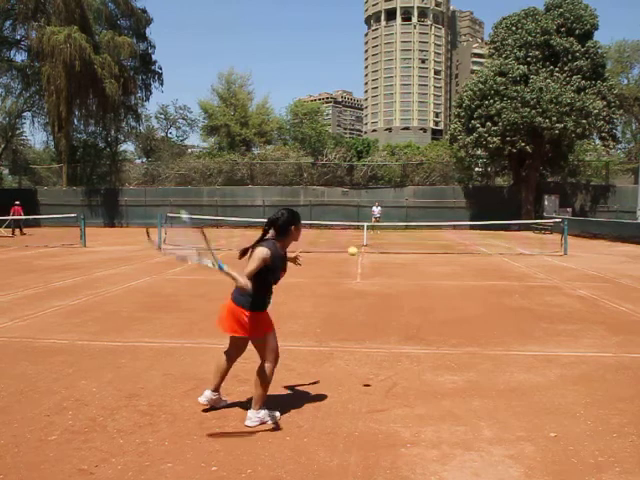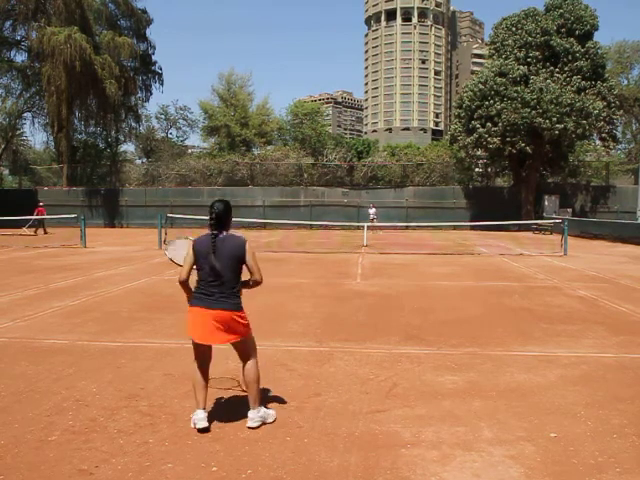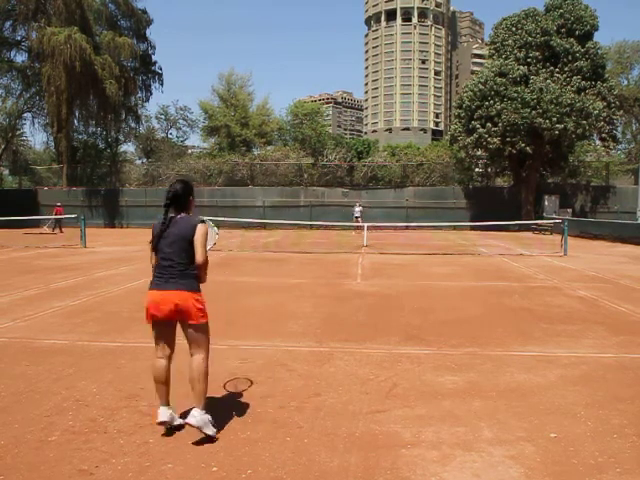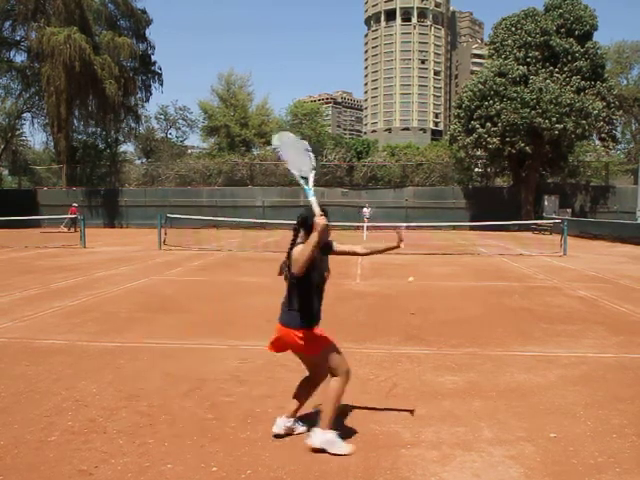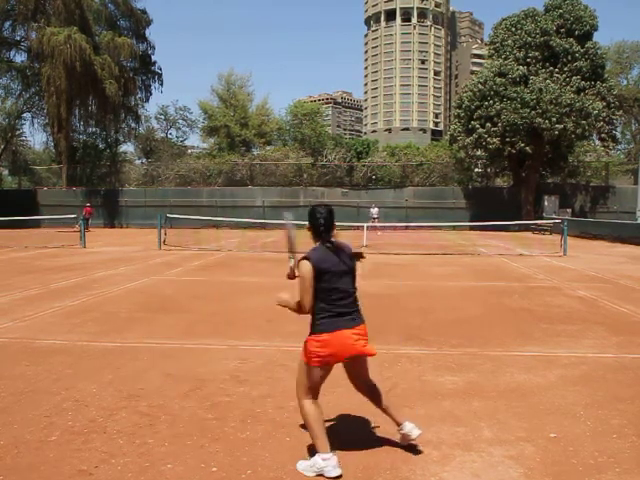
dt=1s
person 1, frame 1
left shoulder: (274, 243)
right shoulder: (267, 251)
left elbow: (244, 253)
right elbow: (243, 276)
left wrist: (286, 258)
right wrist: (239, 279)
left hip: (238, 305)
right hip: (253, 311)
left knee: (234, 350)
right knee: (270, 359)
left ankle: (211, 394)
right ankle: (256, 412)
person 1, frame 2
left shoulder: (197, 243)
right shoulder: (242, 244)
left elbow: (183, 278)
right elbow: (258, 279)
left wrist: (191, 296)
left hip: (201, 310)
right hip: (230, 311)
left knee: (201, 363)
right knee: (249, 357)
left ankle: (201, 414)
right ankle: (256, 410)
person 1, frame 3
left shoulder: (158, 227)
right shoulder: (197, 226)
left elbow: (156, 262)
right elbow: (201, 260)
right wrist: (202, 276)
left hip: (158, 294)
right hip: (186, 295)
left knee: (162, 353)
right knee: (199, 353)
left ankle: (164, 409)
right ankle: (199, 412)
person 1, frame 4
left shoulder: (324, 246)
right shoulder: (299, 248)
left elbow: (361, 250)
right elbow: (297, 270)
left wrist: (393, 245)
right wrist: (316, 233)
left hip: (300, 324)
right hip: (298, 327)
left knee: (317, 372)
right knee: (341, 372)
left ankle: (286, 421)
right ankle: (323, 433)
person 1, frame 5
left shoulder: (309, 261)
right shoulder: (346, 251)
left elbow: (305, 307)
left wrist: (287, 302)
left hip: (326, 335)
right hip: (356, 330)
left knee: (305, 396)
right knee: (363, 382)
right ankle: (404, 426)
